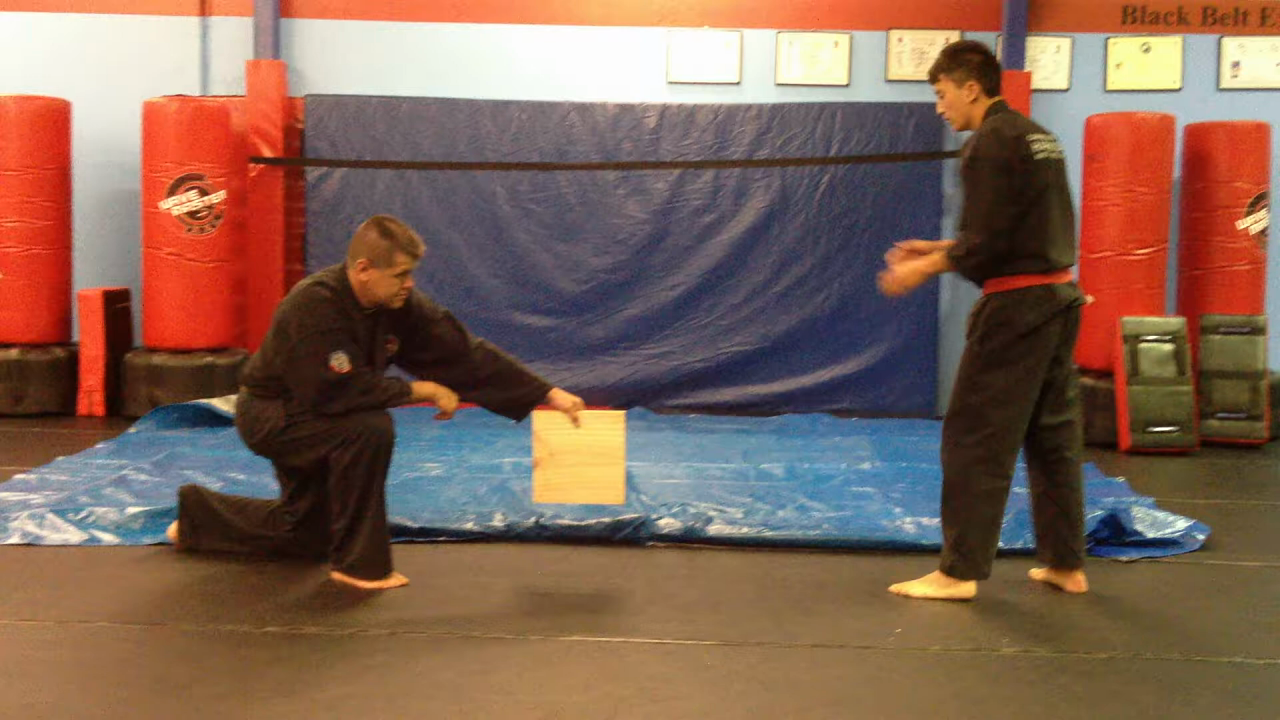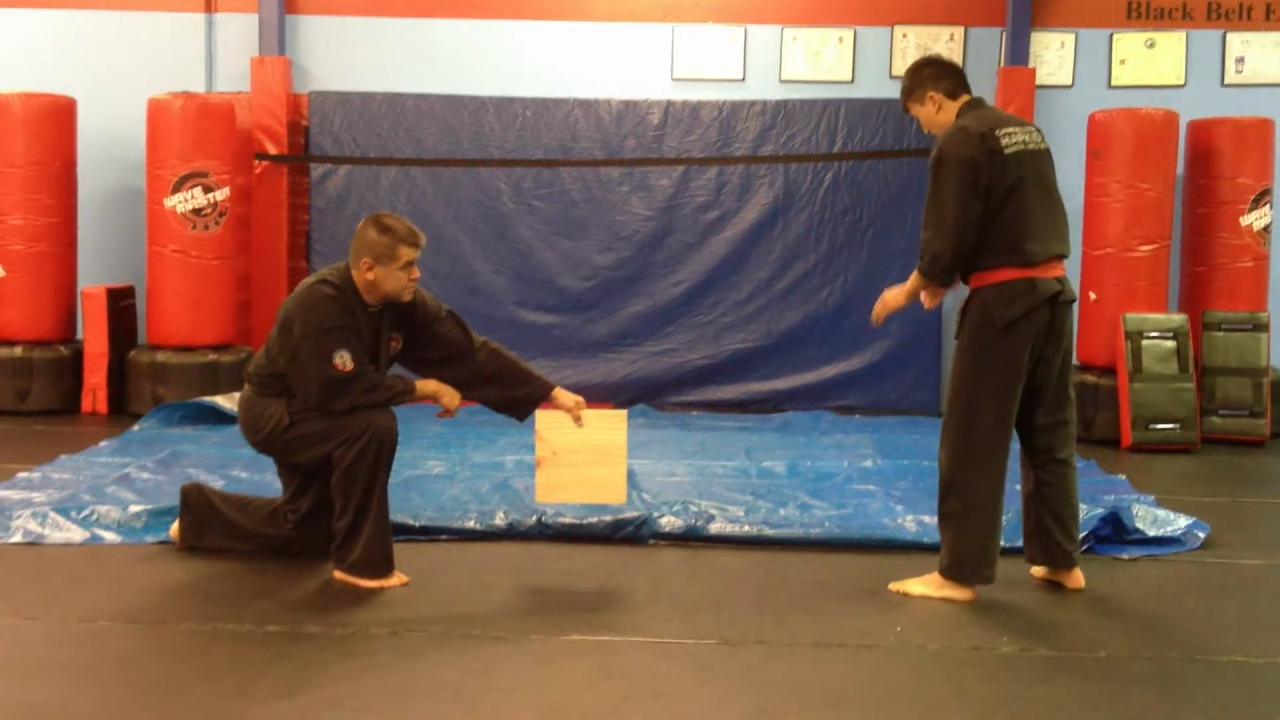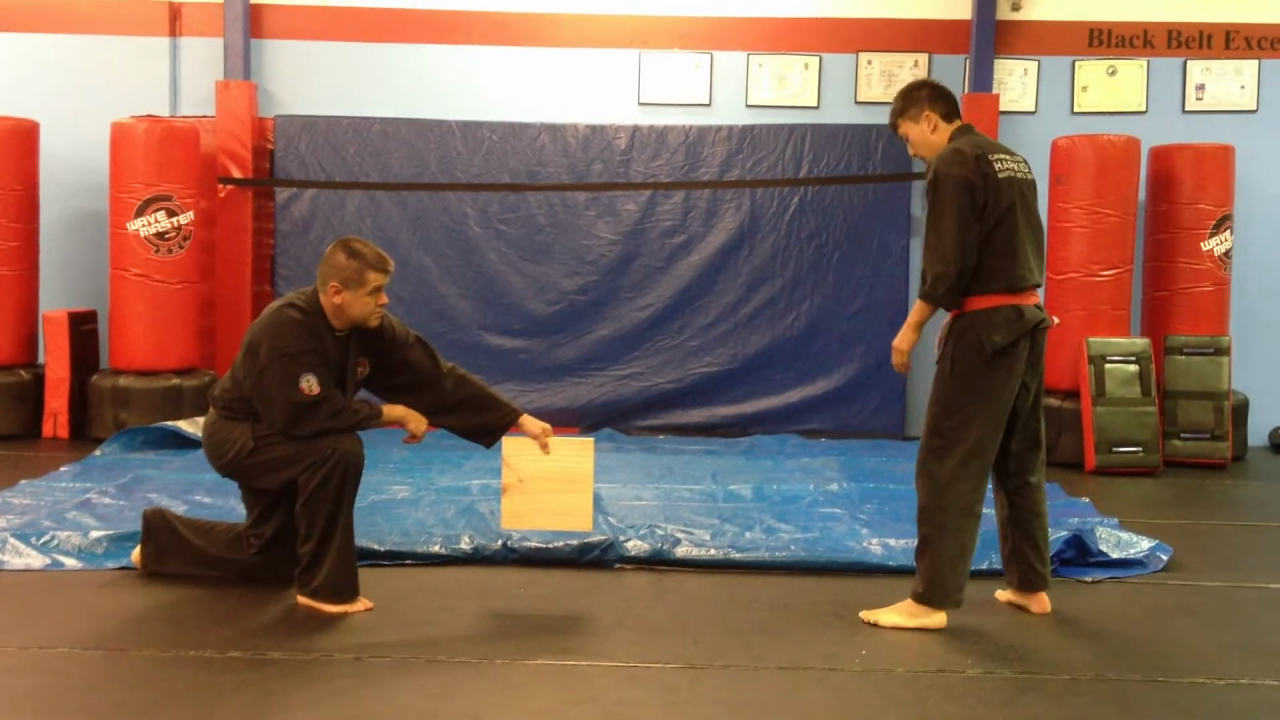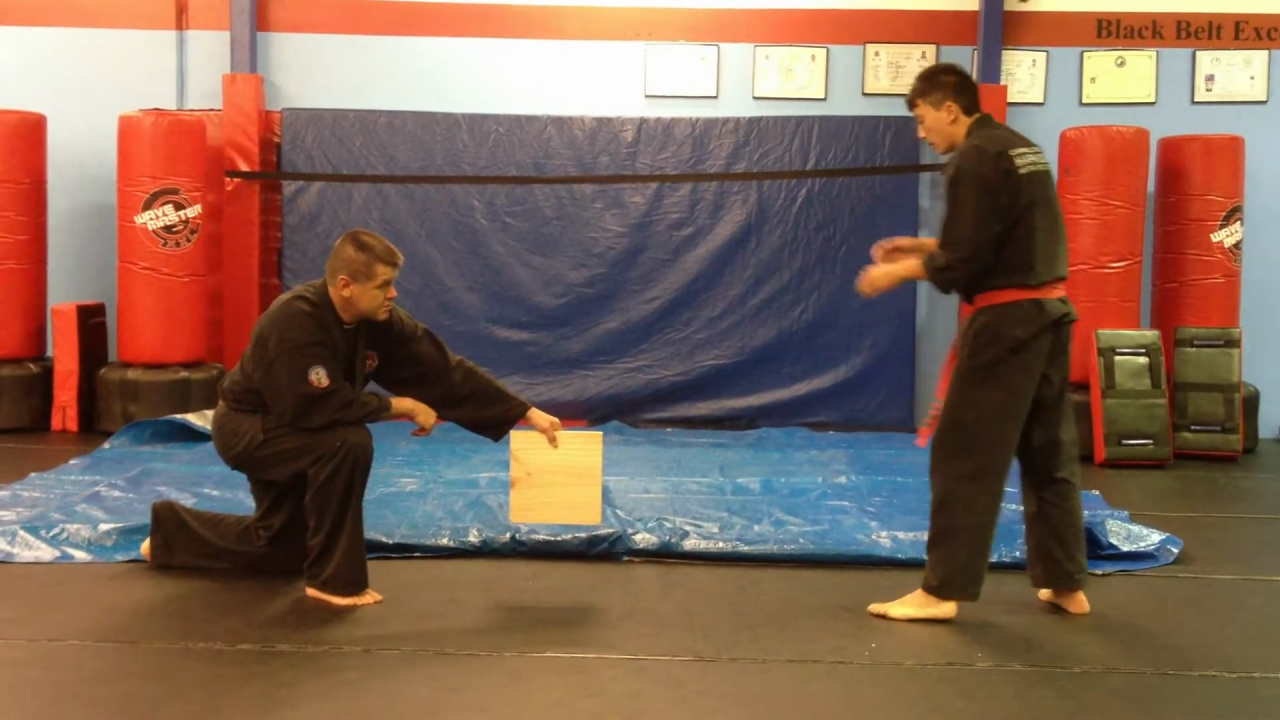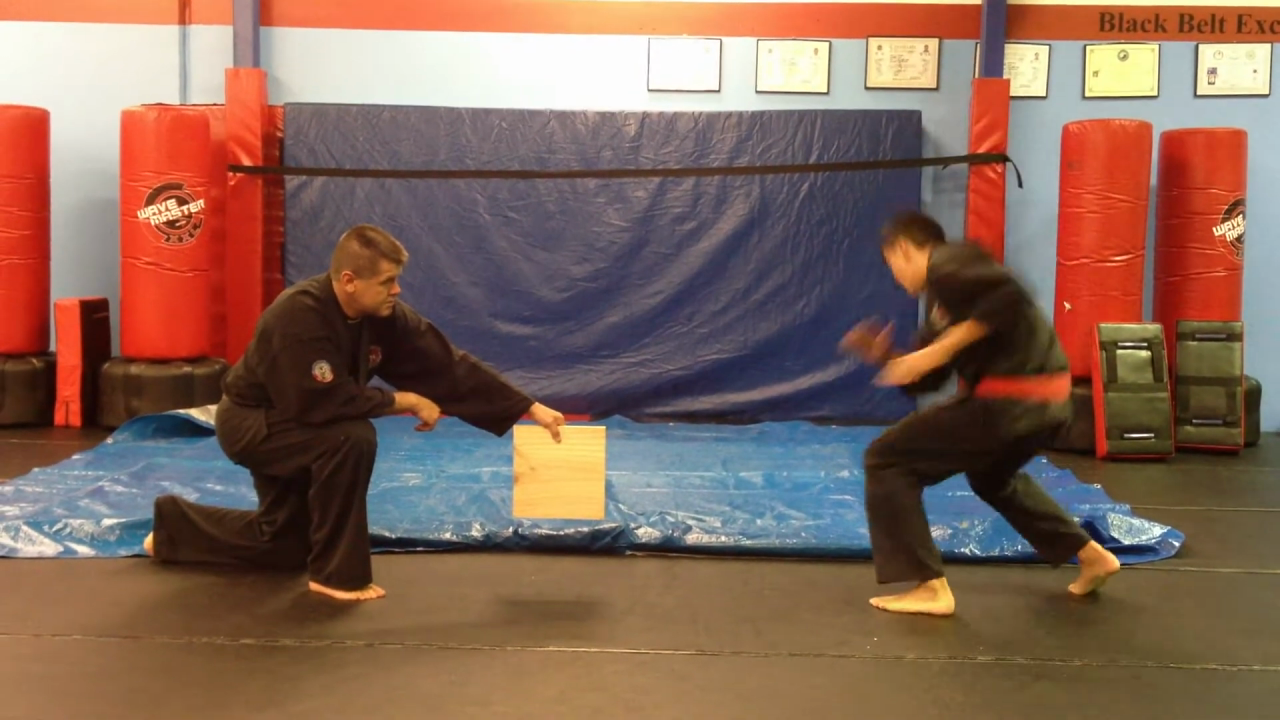
dt=0.7s
person 1, frame 1
left shoulder: (988, 144)
right shoulder: (1037, 136)
left elbow: (983, 242)
left wrist: (923, 269)
right wrist: (937, 250)
left hip: (1018, 304)
right hip: (1058, 296)
left knee: (974, 436)
right knee: (1055, 436)
left ankle: (960, 569)
right ankle: (1066, 564)
person 1, frame 2
left shoulder: (958, 143)
right shoulder: (1026, 131)
left elbow: (947, 238)
left wrist: (908, 290)
right wrist: (944, 277)
left hip: (1004, 298)
right hip: (1052, 290)
left knee: (972, 438)
right knee: (1050, 432)
left ankle: (960, 573)
right ankle: (1061, 560)
person 1, frame 3
left shoulder: (954, 166)
right shoulder: (1012, 162)
left elbow: (948, 264)
left wrist: (912, 327)
left hip: (985, 326)
right hip: (1027, 319)
left knee: (949, 462)
right knee: (1019, 460)
left ankle: (931, 598)
right ankle: (1030, 584)
person 1, frame 4
left shoulder: (974, 160)
right shoulder: (1023, 149)
left elbow: (964, 257)
left wrist: (896, 274)
right wrist: (923, 245)
left hip: (1006, 320)
right hip: (1048, 313)
left knee: (964, 454)
right knee: (1051, 454)
left ankle: (943, 589)
right ankle: (1067, 584)
person 1, frame 5
left shoulder: (949, 267)
right shoulder: (940, 297)
left elbow: (1007, 294)
right elbow: (920, 382)
left wrist: (941, 348)
right wrist: (886, 356)
left hip: (1010, 402)
right hip: (1048, 404)
left knee: (885, 463)
right knee: (991, 478)
left ankle: (928, 585)
right ankle: (1090, 555)
person 2, frame 1
left shoulder: (398, 304)
right shoulder: (314, 305)
left elbow: (464, 352)
right elbow: (343, 391)
left wrist: (547, 393)
right wrist: (423, 390)
left hip: (311, 412)
right hip: (270, 413)
left knee: (308, 533)
right knee: (369, 428)
left ankle: (196, 513)
right ankle: (357, 561)
person 2, frame 2
left shoulder: (403, 301)
right shoulder: (319, 304)
left elbow: (468, 352)
right elbow: (347, 389)
left wrist: (550, 392)
right wrist: (427, 388)
left hip: (315, 410)
right hip: (274, 411)
left knee: (308, 531)
right knee: (373, 426)
left ankle: (199, 511)
right ankle: (359, 560)
person 2, frame 3
left shoulder: (371, 327)
right shoulder: (286, 328)
left elbow: (436, 377)
right elbow: (311, 414)
left wrist: (517, 418)
right wrist: (392, 413)
left hip: (278, 437)
right hip: (238, 435)
left knee: (274, 557)
right knee: (339, 451)
left ankle: (161, 537)
right ankle: (323, 586)
person 2, frame 4
left shoulder: (379, 320)
right shoulder: (295, 321)
left elbow: (445, 371)
right elbow: (320, 407)
left wrist: (526, 412)
right wrist: (402, 406)
left hip: (290, 427)
right hip: (248, 427)
left knee: (283, 549)
right knee: (348, 444)
left ankle: (169, 532)
right ankle: (333, 578)
person 2, frame 5
left shoulder: (383, 315)
right shoulder: (299, 315)
left elbow: (448, 366)
right elbow: (324, 402)
left wrist: (529, 407)
right wrist: (405, 401)
left hip: (291, 424)
right hip: (251, 422)
left knee: (286, 543)
right knee: (352, 439)
left ankle: (174, 526)
right ankle: (336, 573)
